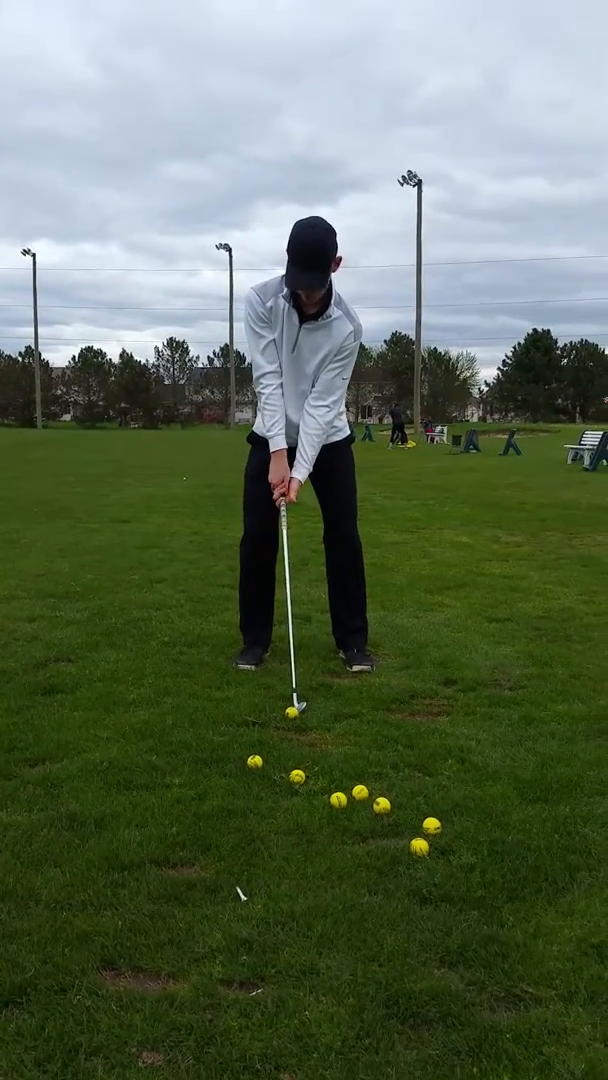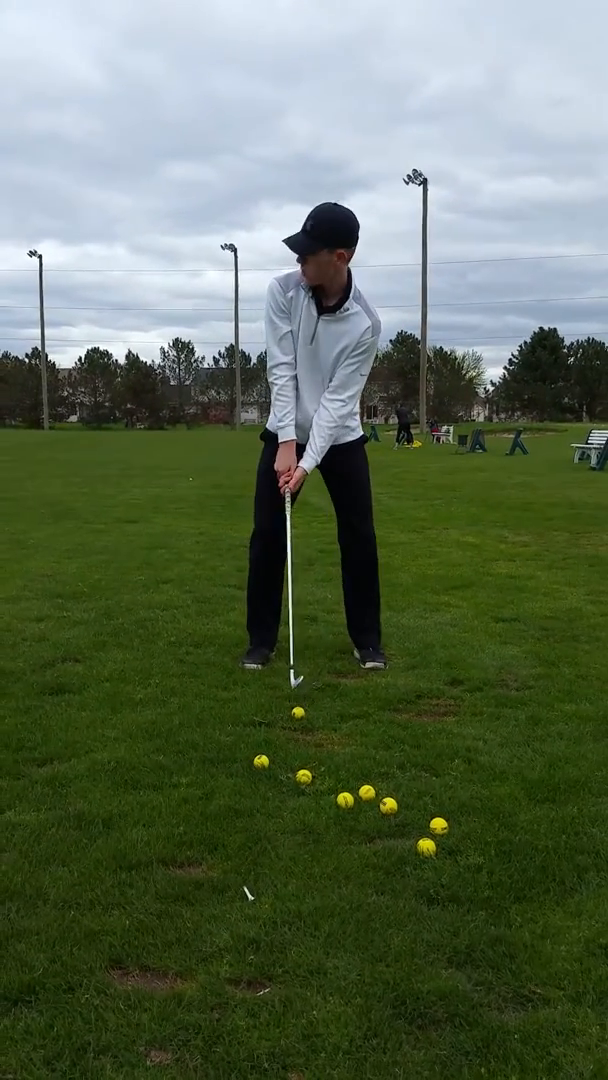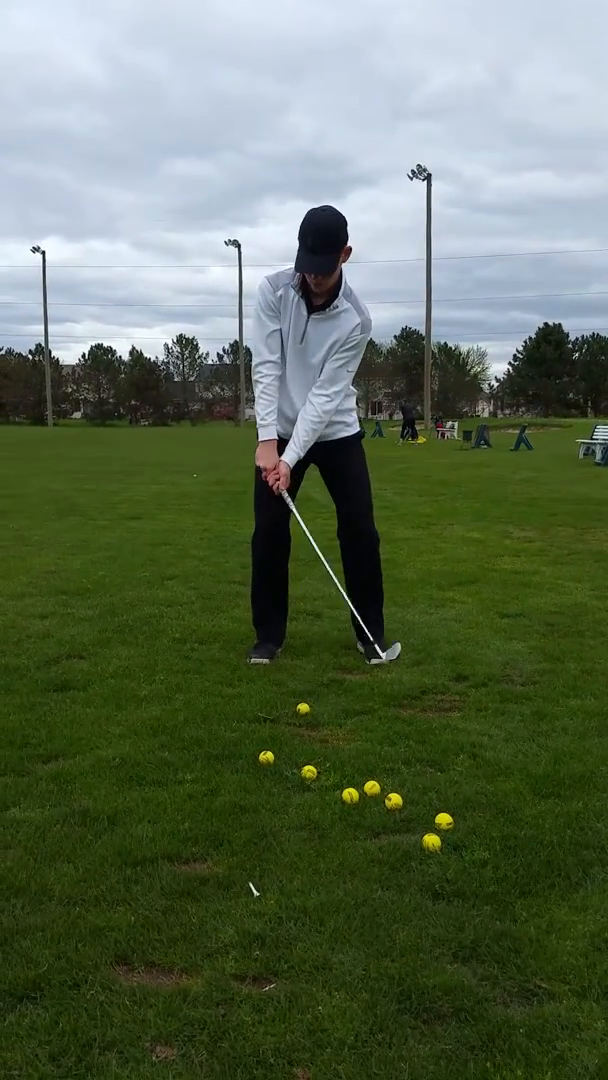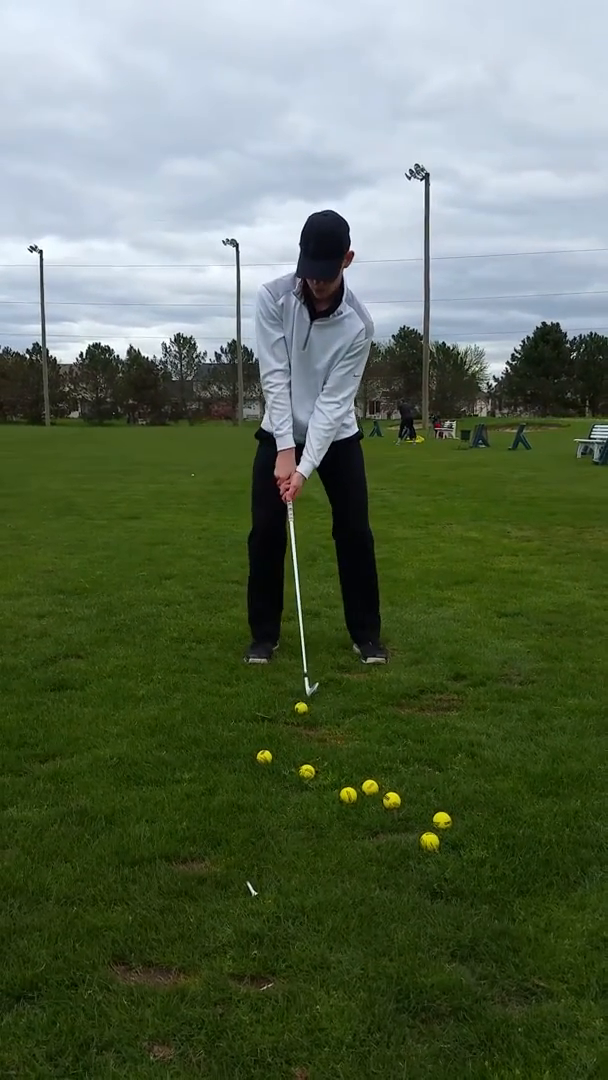
dt=0.4s
person 1, frame 1
left shoulder: (346, 327)
right shoulder: (261, 300)
left elbow: (323, 402)
right elbow: (267, 380)
left wrist: (300, 472)
right wrist: (279, 453)
left hip: (328, 440)
right hip: (272, 437)
left knee: (343, 537)
right knee: (257, 537)
left ankle: (352, 639)
right ankle: (255, 638)
person 1, frame 2
left shoulder: (364, 323)
right shoulder: (283, 292)
left elbow: (338, 399)
right elbow: (281, 371)
left wrist: (308, 464)
right wrist: (288, 444)
left hip: (341, 440)
right hip: (285, 434)
left knee: (359, 537)
right knee: (267, 536)
left ankle: (367, 639)
right ankle: (262, 638)
person 1, frame 3
left shoulder: (356, 319)
right shoulder: (273, 291)
left elbow: (327, 394)
right elbow: (266, 369)
left wrist: (291, 458)
right wrist: (267, 441)
left hip: (337, 434)
right hip: (280, 433)
left knee: (360, 532)
right knee: (268, 533)
left ankle: (370, 632)
right ankle: (268, 634)
person 1, frame 4
left shoulder: (358, 324)
right shoulder: (273, 297)
left elbow: (334, 401)
right elbow: (275, 379)
left wrist: (306, 468)
right wrist: (286, 451)
left hip: (336, 438)
right hip: (280, 435)
left knee: (355, 533)
right knee: (265, 532)
left ankle: (366, 632)
right ankle: (264, 634)
